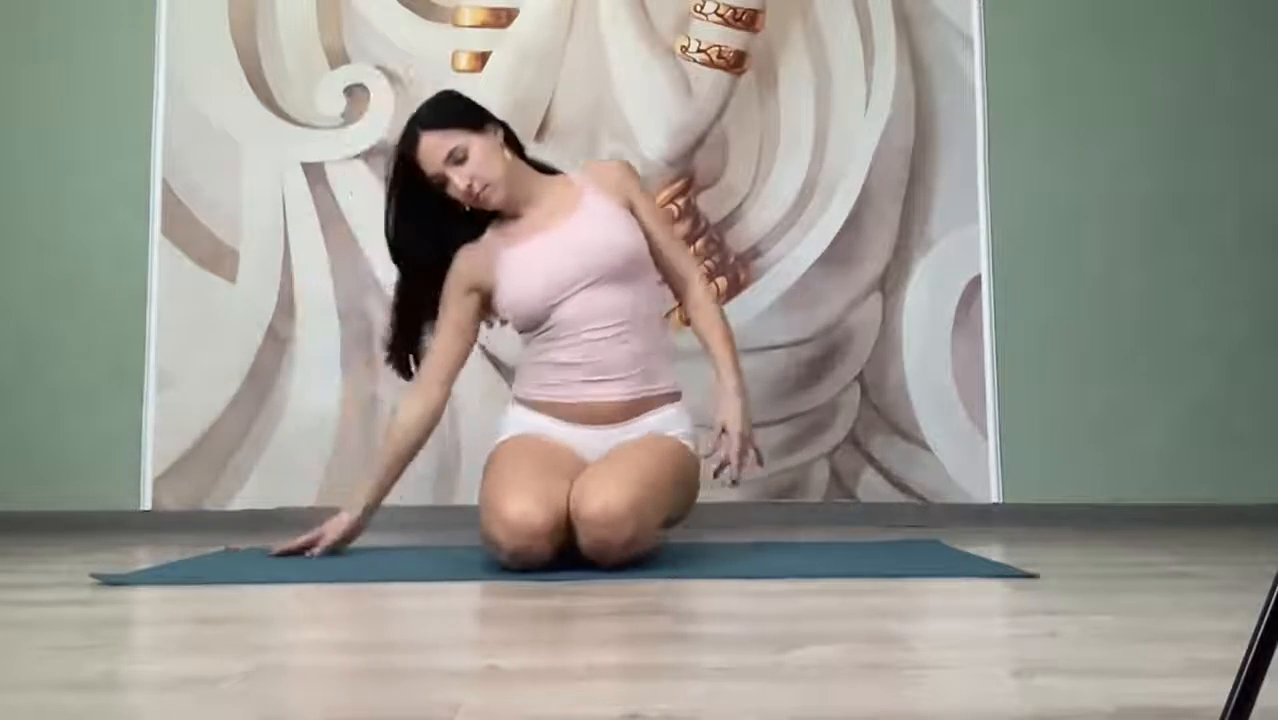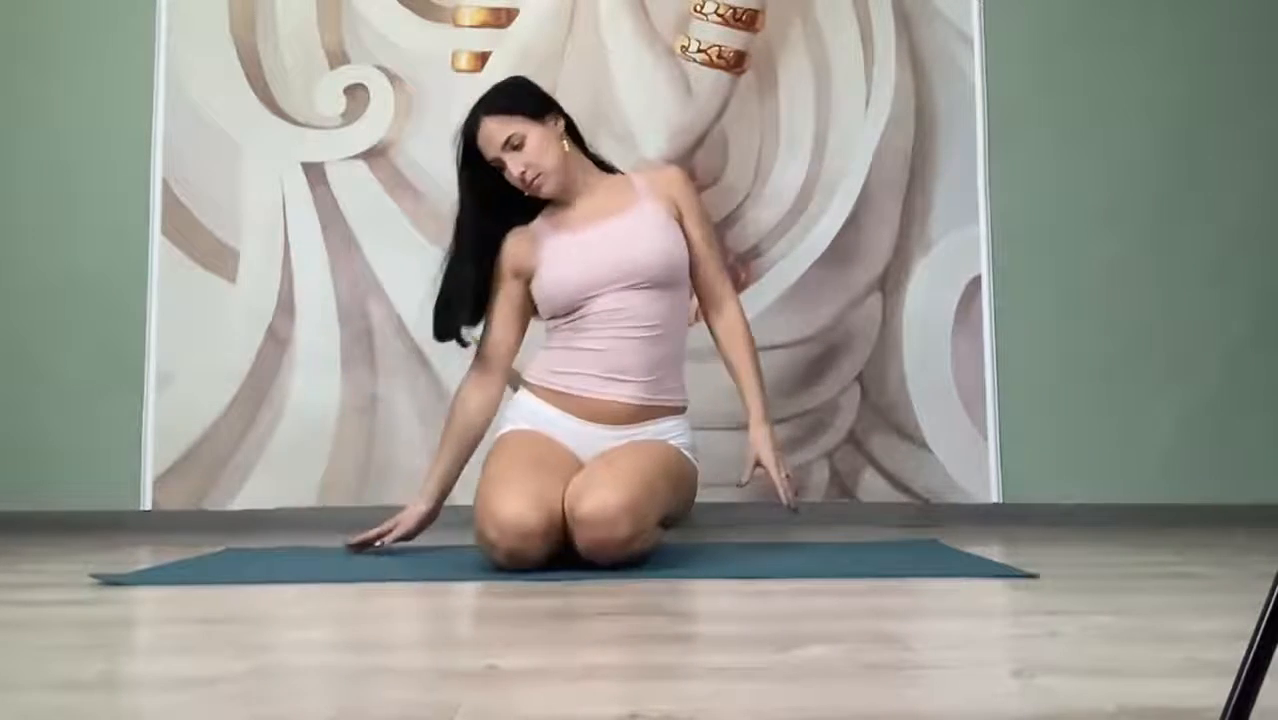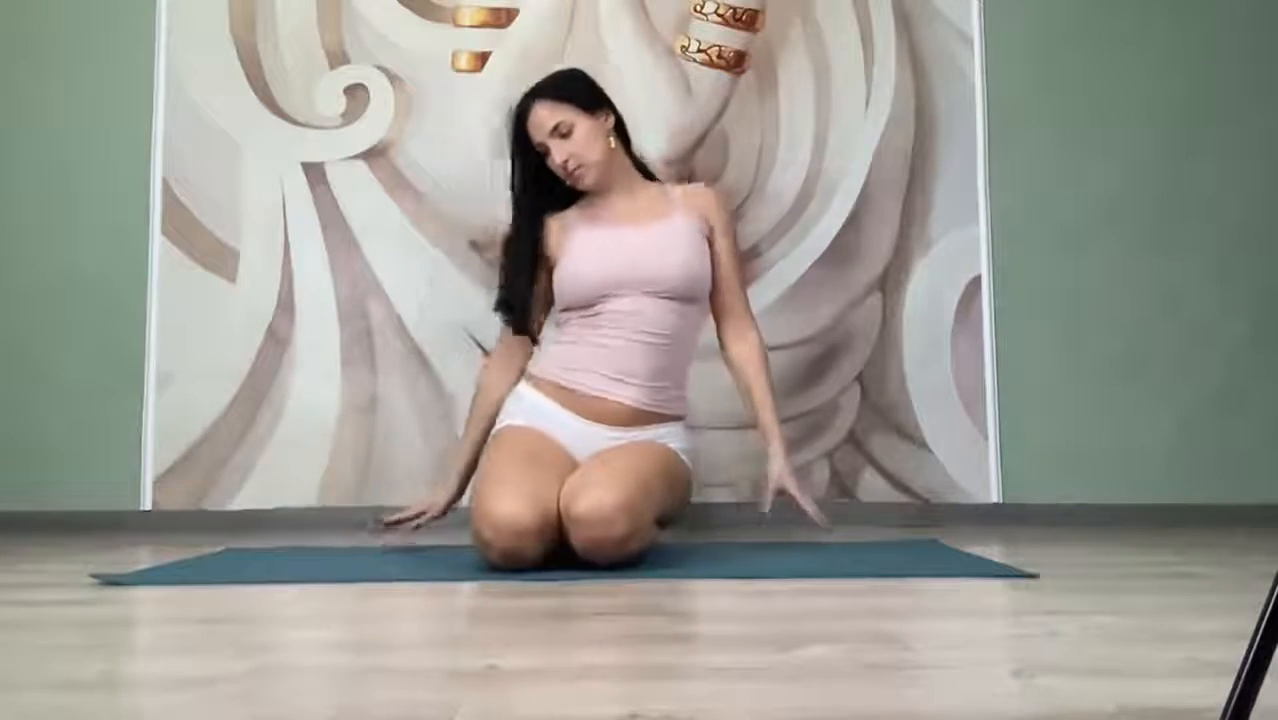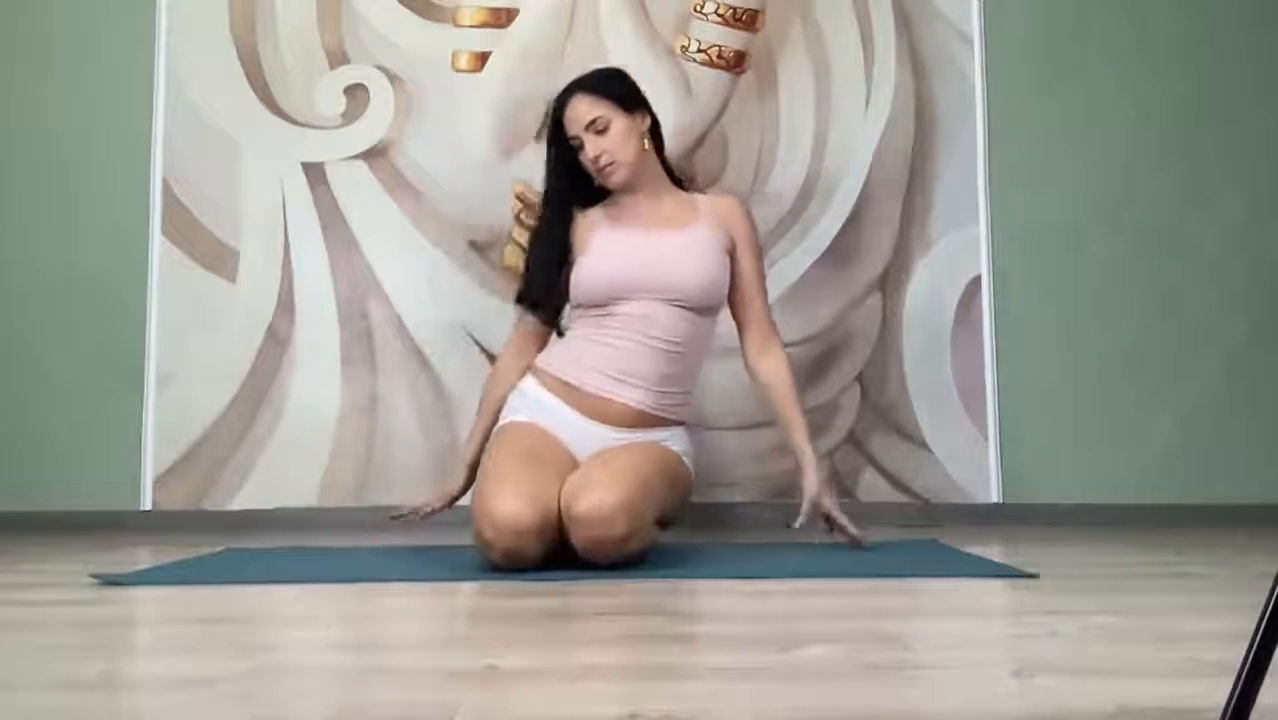
dt=0.3s
person 1, frame 1
left shoulder: (608, 182)
right shoulder: (475, 262)
left elbow: (691, 285)
right elbow: (426, 392)
left wrist: (731, 388)
right wrist: (360, 508)
left hip: (650, 427)
right hip: (542, 429)
left knee: (606, 527)
right knee: (519, 534)
left ankle: (650, 505)
right ankle: (571, 508)
person 1, frame 2
left shoulder: (664, 187)
right shoulder: (521, 245)
left elbow: (720, 306)
right elbow: (486, 374)
left wrist: (759, 424)
right wrist: (429, 497)
left hip: (651, 433)
right hip: (544, 421)
left knee: (601, 521)
right knee: (509, 532)
left ankle: (641, 513)
right ankle: (566, 511)
person 1, frame 3
left shoulder: (697, 205)
right shoulder: (553, 230)
left elbow: (738, 331)
right elbow: (510, 353)
left wrist: (776, 449)
right wrist: (455, 480)
left hip: (649, 437)
right hip: (545, 416)
left knee: (598, 525)
right knee: (505, 532)
left ankle: (646, 509)
right ankle: (565, 510)
person 1, frame 4
left shoulder: (723, 217)
right shoulder: (579, 225)
left elbow: (762, 347)
right elbow: (524, 341)
left wrist: (809, 463)
right wrist: (469, 462)
left hip: (650, 440)
right hip: (547, 413)
left knee: (598, 522)
right knee: (506, 533)
left ankle: (639, 514)
right ankle: (562, 509)
